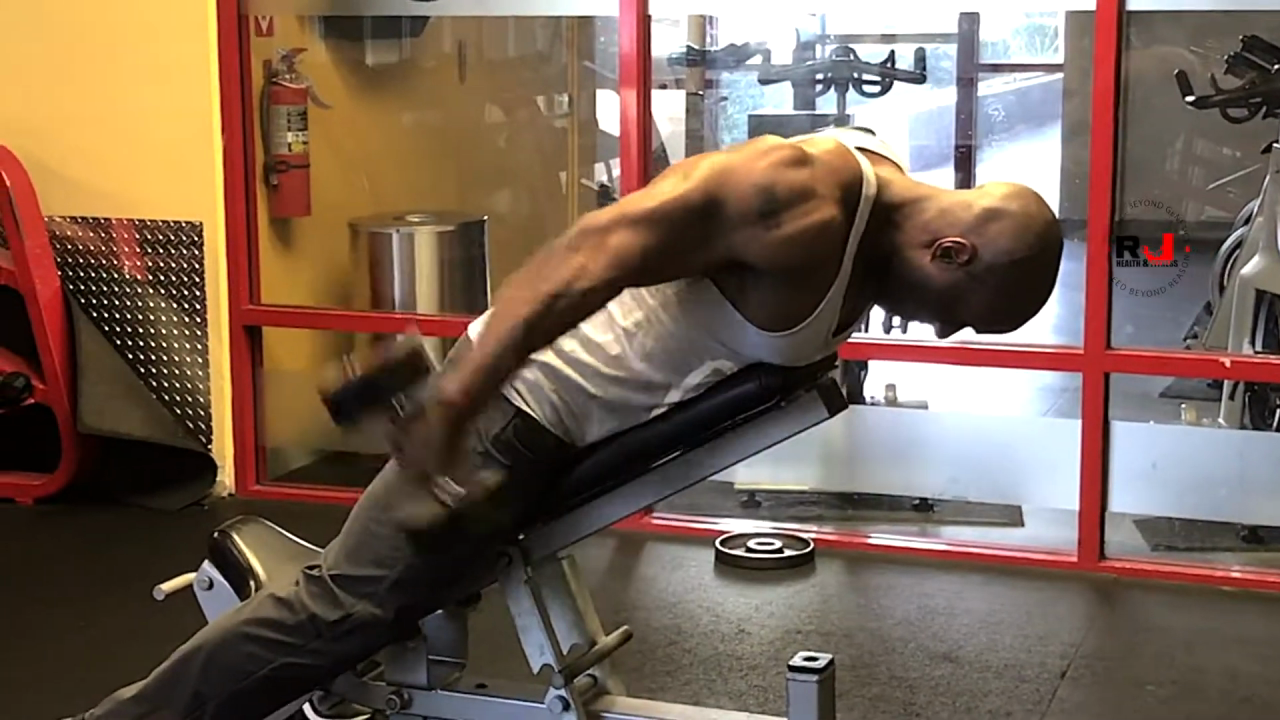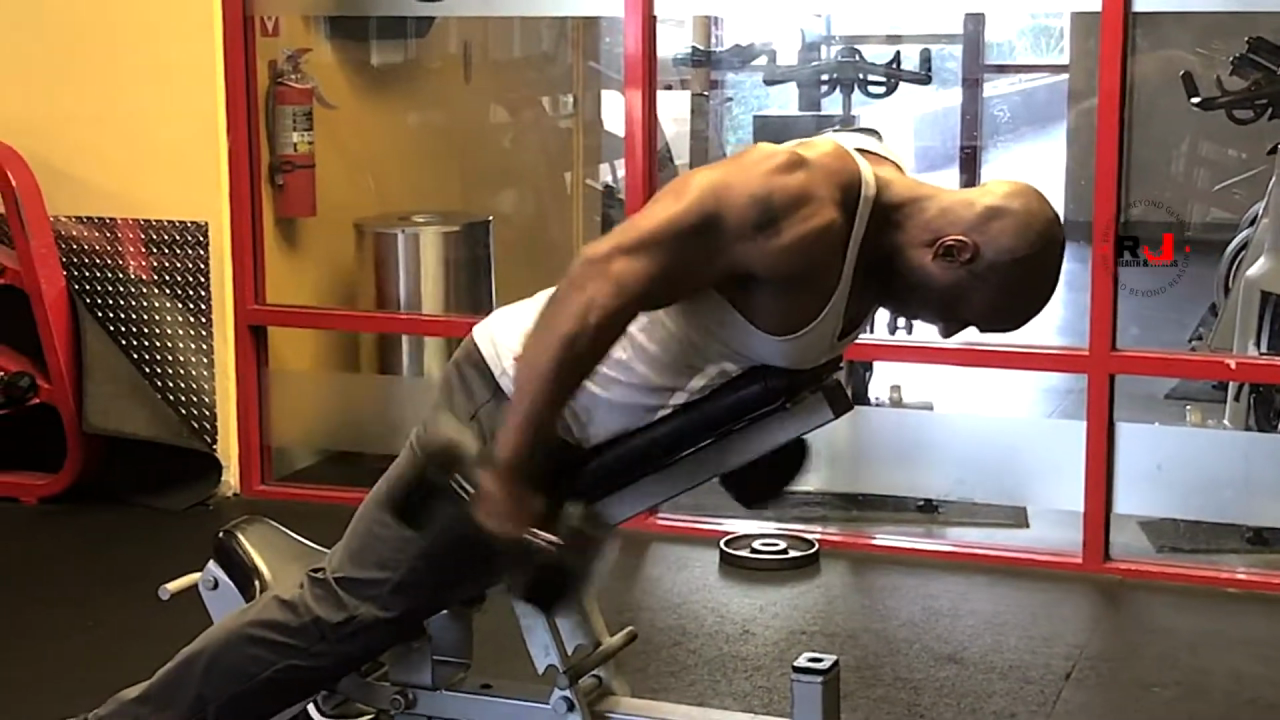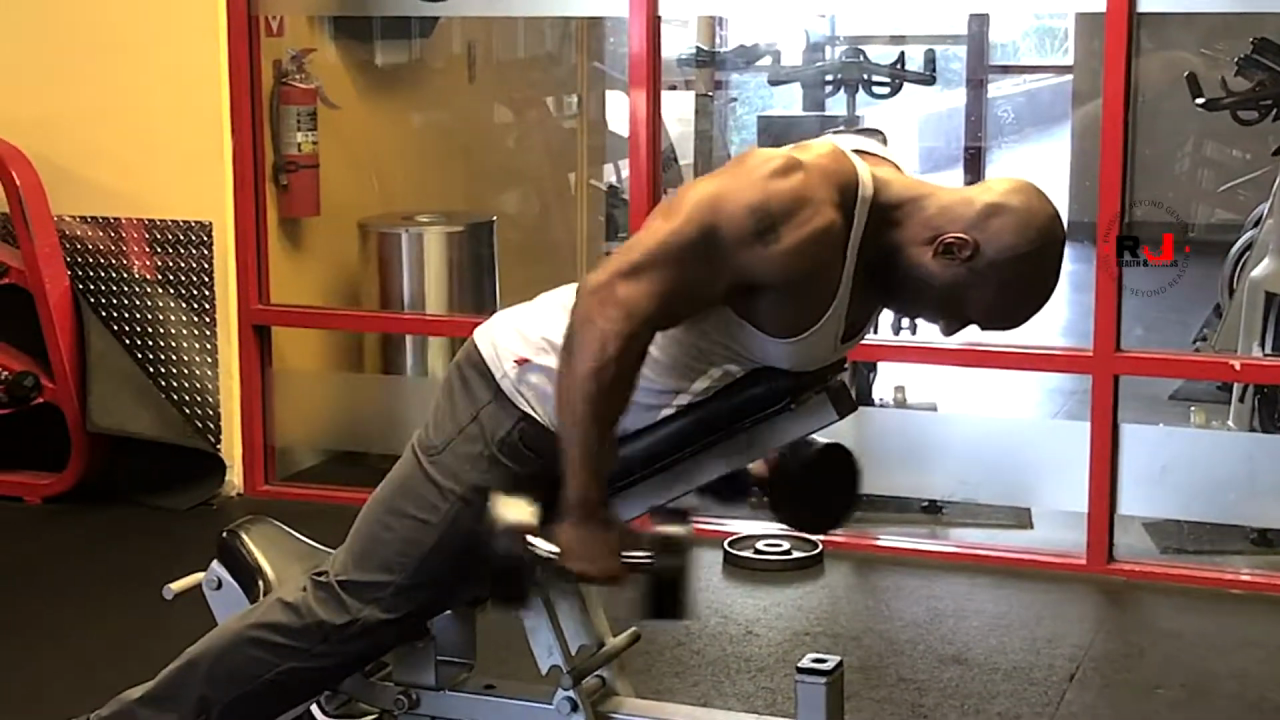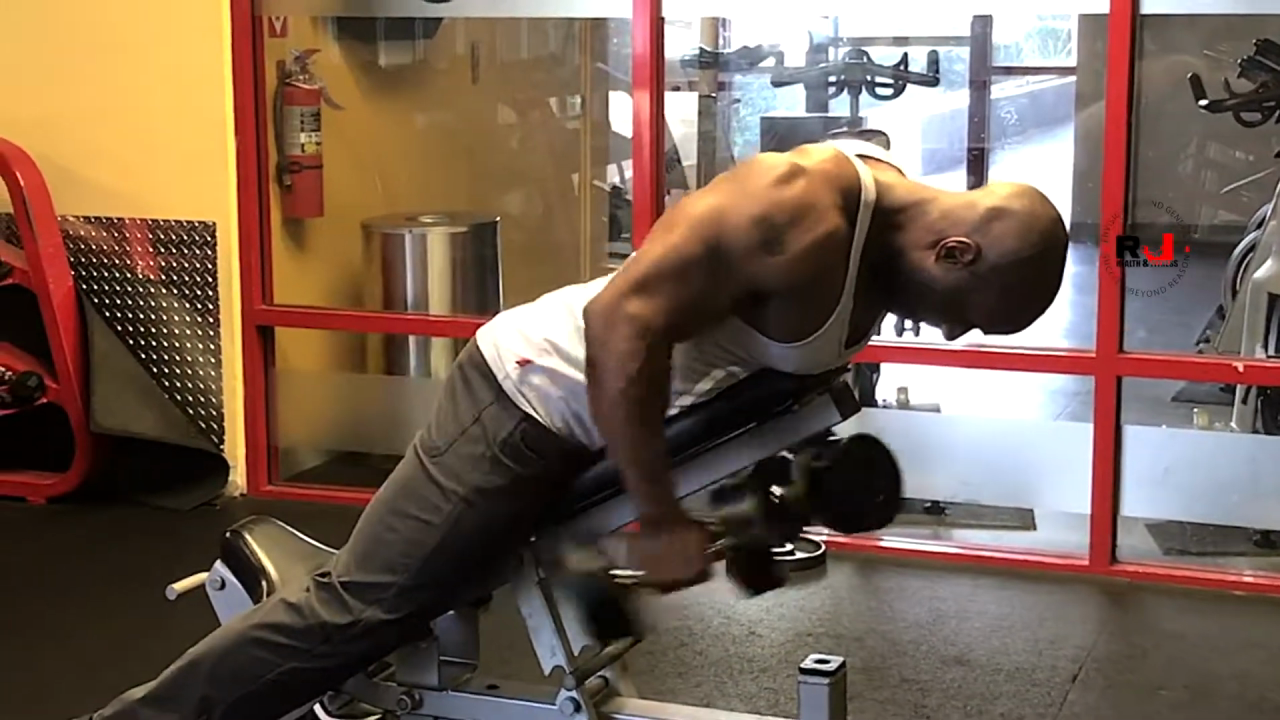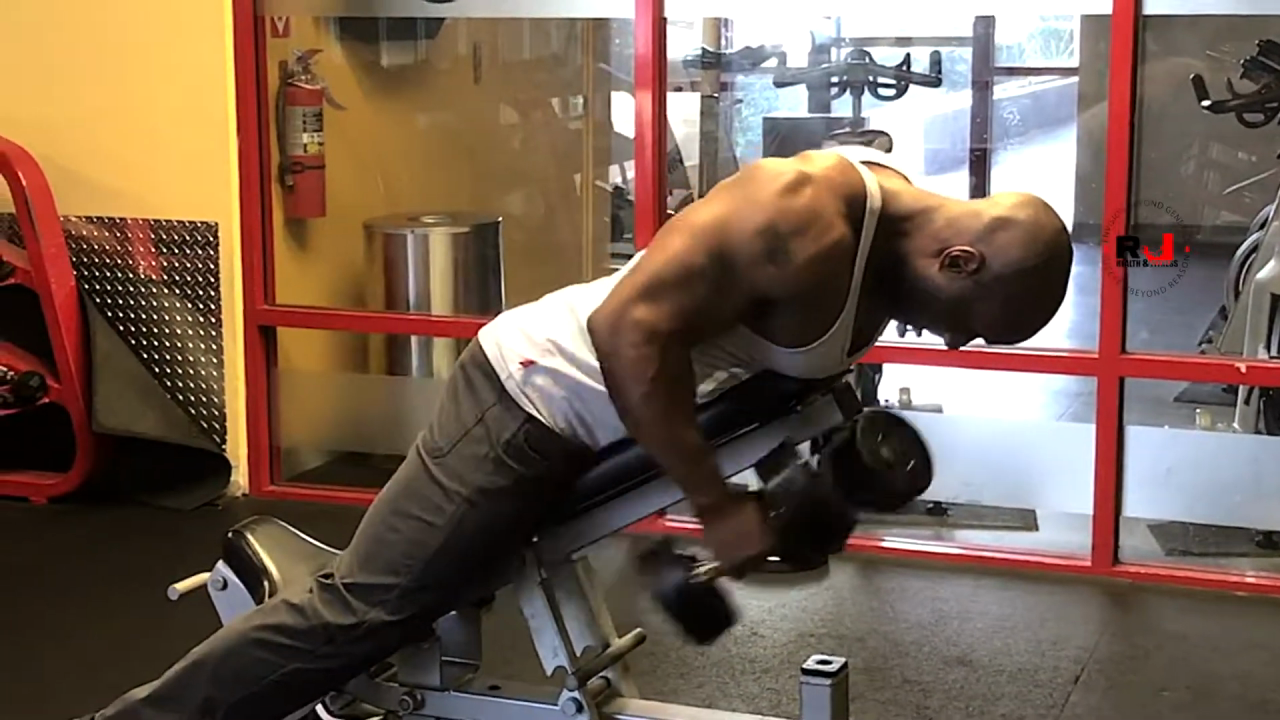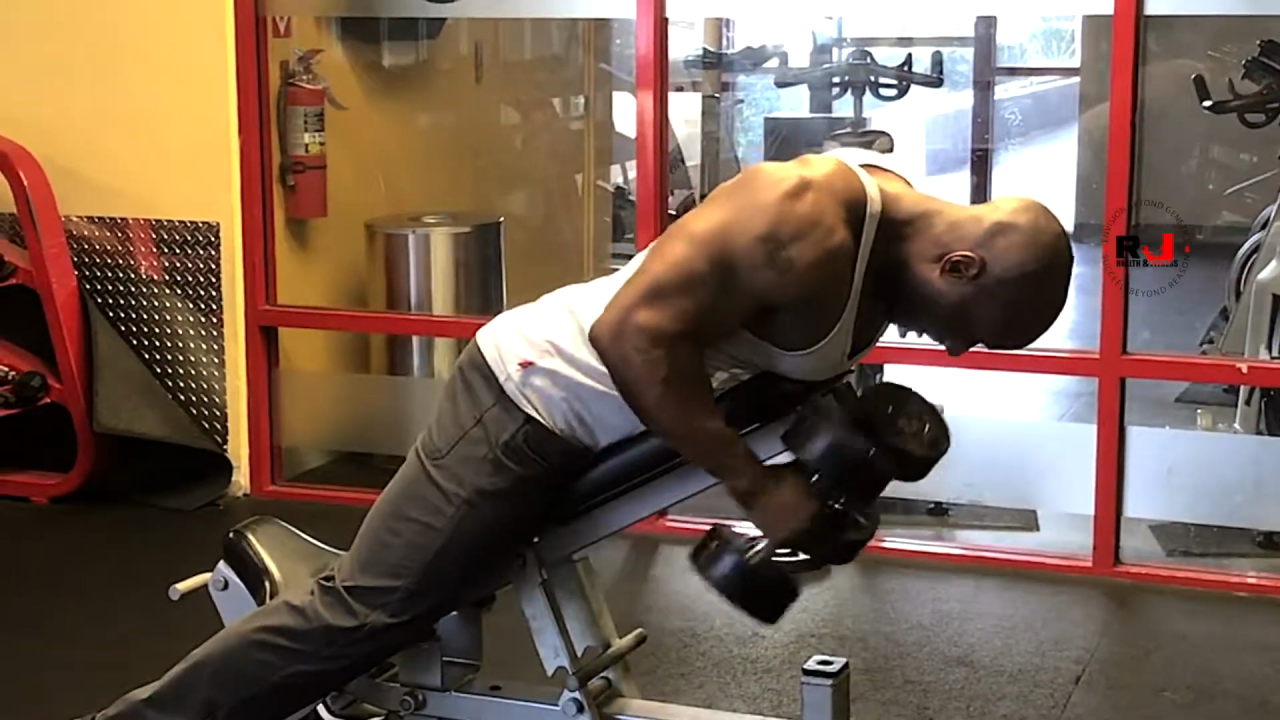
dt=0.1s
person 1, frame 1
left shoulder: (883, 213)
right shoulder: (802, 198)
right elbow: (595, 249)
right wrist: (450, 410)
left hip: (580, 413)
right hip: (526, 390)
left knee: (390, 591)
right knee: (348, 603)
person 1, frame 2
left shoulder: (886, 217)
right shoulder: (802, 205)
right elbow: (605, 279)
right wrist: (511, 470)
left hip: (592, 417)
right hip: (528, 400)
left knee: (404, 590)
right knee: (354, 606)
person 1, frame 3
left shoulder: (887, 216)
right shoulder: (800, 206)
right elbow: (611, 305)
right wrist: (585, 510)
left hip: (576, 413)
right hip: (534, 396)
left knee: (394, 601)
right knee: (354, 608)
person 1, frame 4
left shoulder: (890, 221)
right shoulder: (803, 212)
right elbow: (623, 320)
right wrist: (657, 517)
left hip: (577, 415)
right hip: (538, 397)
left knee: (395, 603)
right knee: (358, 609)
person 1, frame 5
left shoulder: (893, 227)
right shoulder: (808, 215)
right elbow: (630, 329)
right wrist: (721, 507)
left hip: (580, 422)
right hip: (538, 399)
left knee: (396, 599)
right knee: (359, 607)
person 1, frame 6
left shoulder: (894, 233)
right shoulder: (808, 220)
right elbow: (634, 334)
right wrist: (758, 486)
left hip: (579, 422)
right hip: (537, 397)
right knee: (360, 611)
